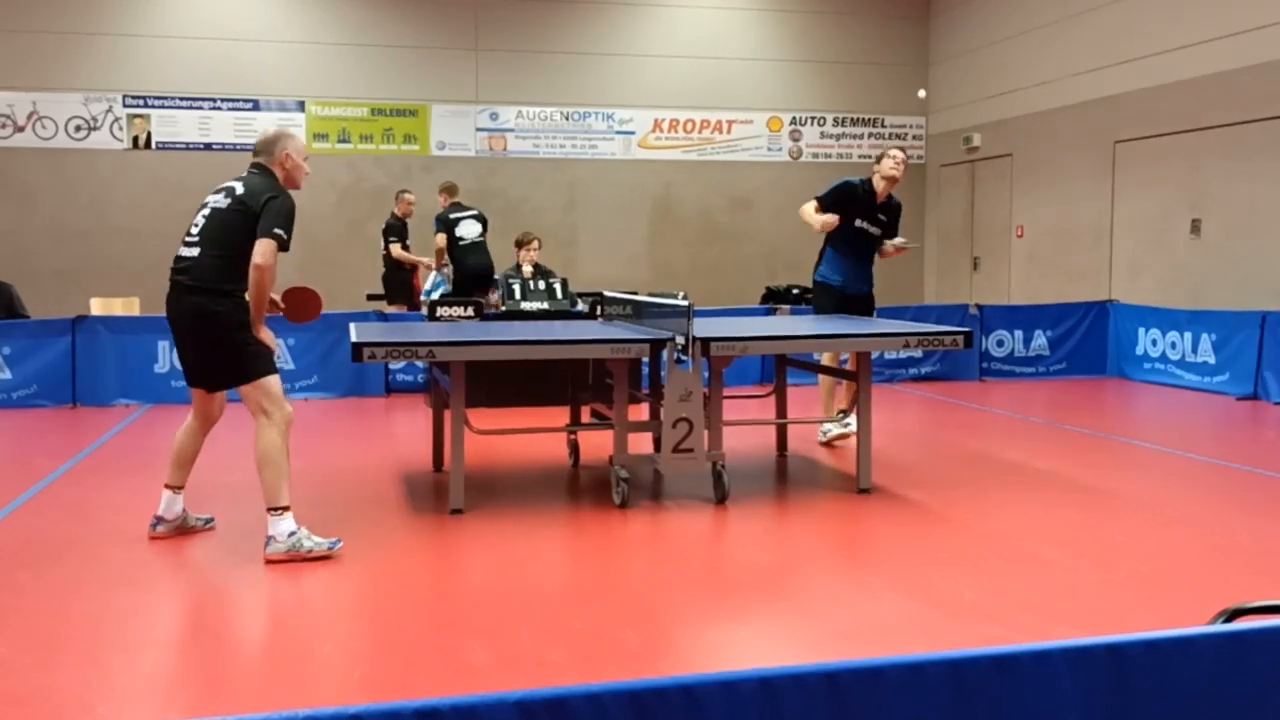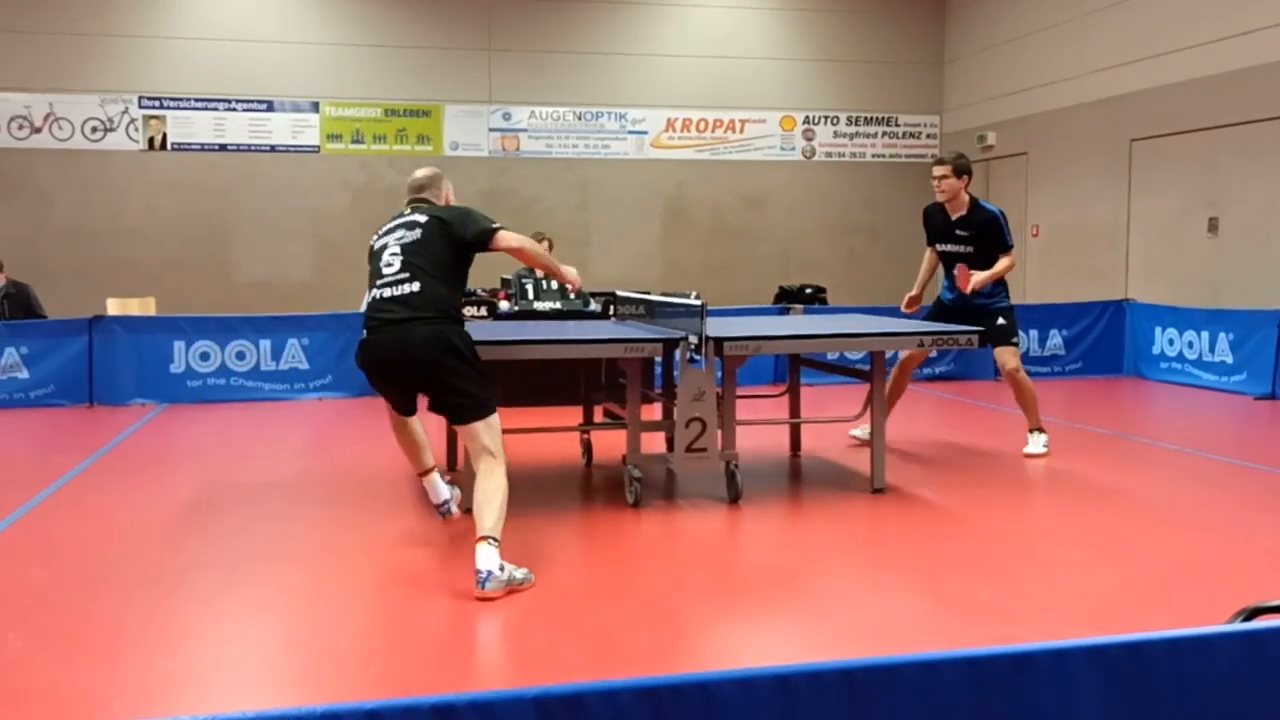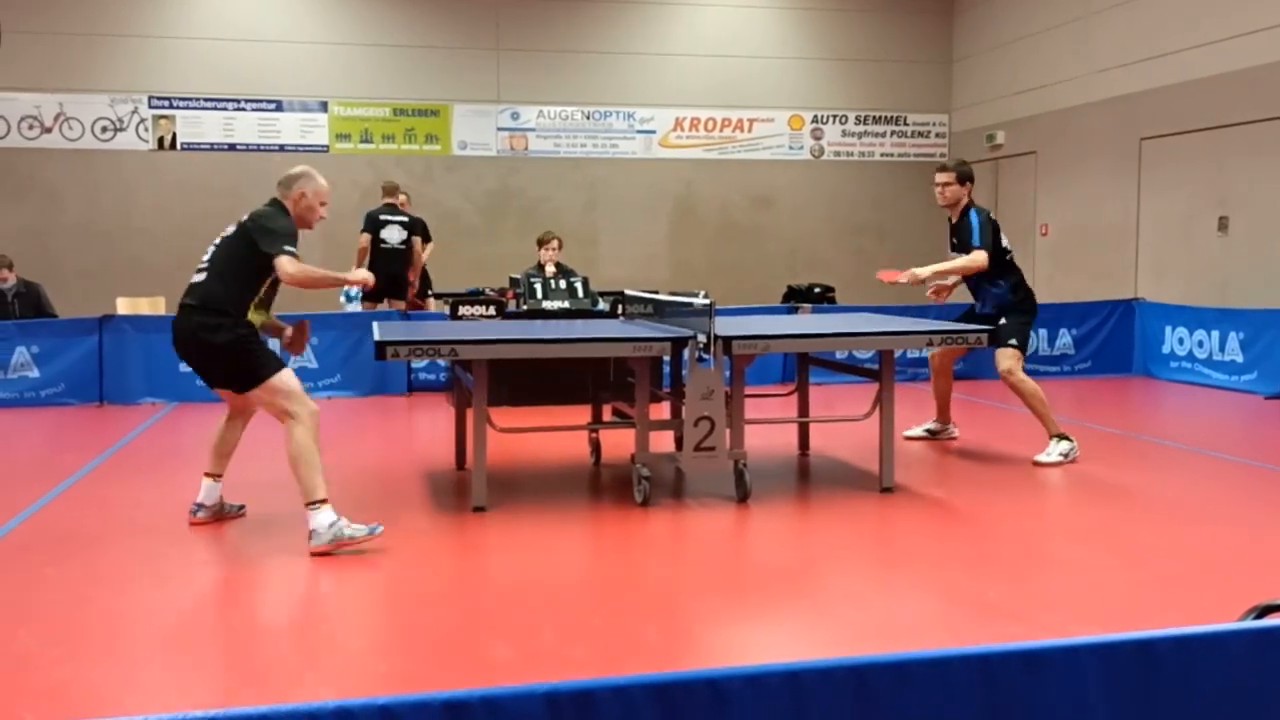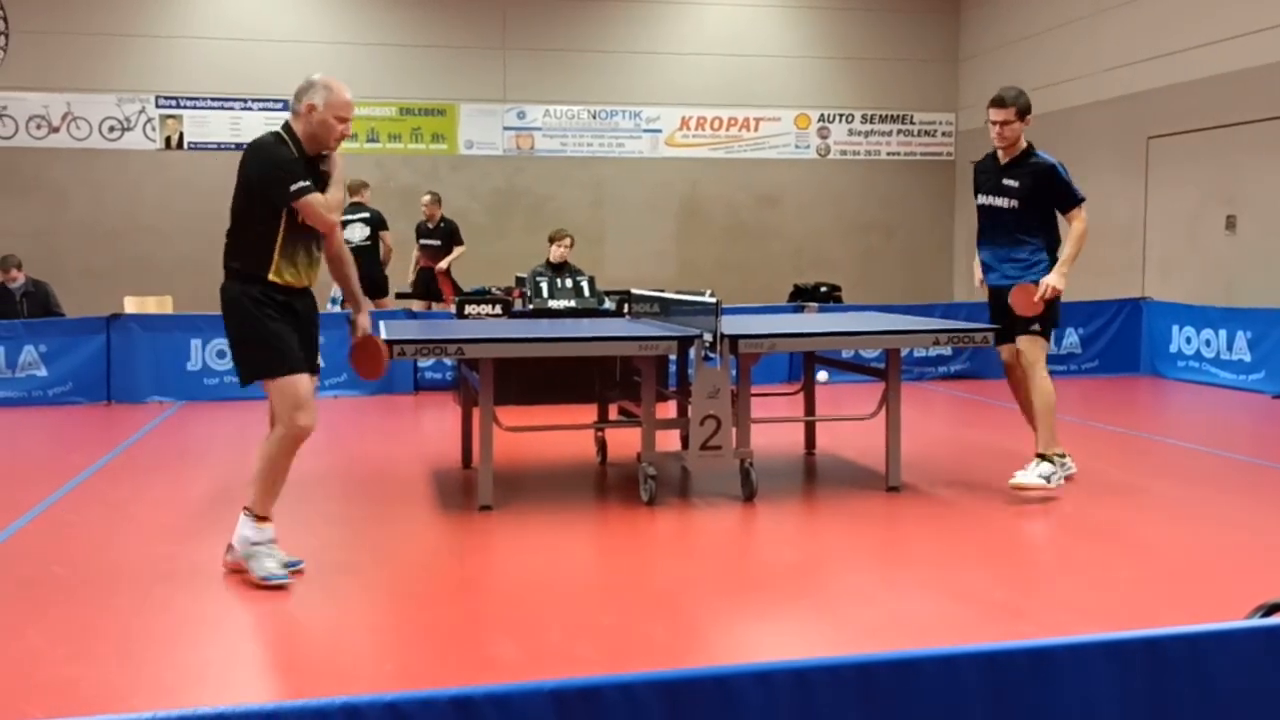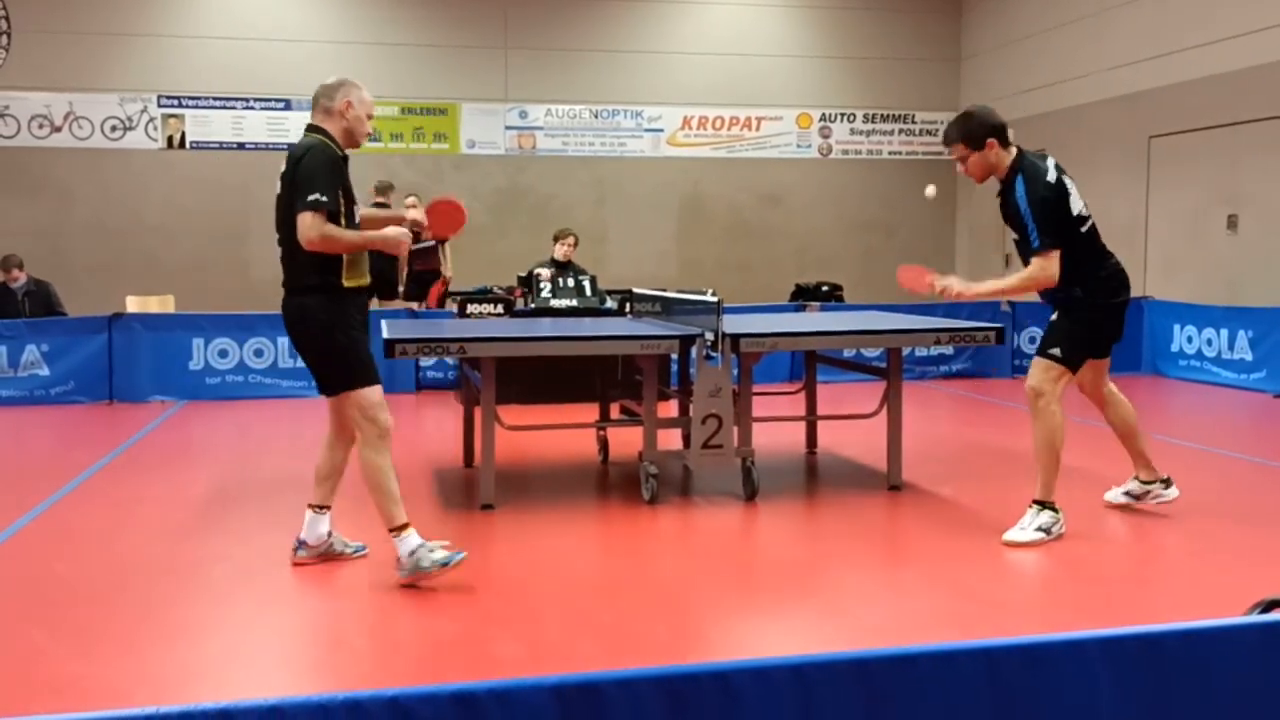
dt=1s
person 1, frame 1
left shoulder: (229, 190)
right shoulder: (276, 198)
right elbow: (261, 263)
left wrist: (258, 298)
right wrist: (258, 324)
left hip: (184, 304)
right hip: (215, 310)
left knee: (206, 411)
right knee: (274, 412)
left ankle: (169, 512)
right ankle: (282, 532)
person 1, frame 2
left shoulder: (381, 237)
right shoulder: (450, 218)
right elbow: (513, 243)
right wrist: (559, 272)
left hip: (379, 347)
right hip: (438, 343)
left knee: (400, 411)
right knee: (489, 457)
left ankle: (438, 492)
right ankle: (489, 565)
person 1, frame 3
left shoulder: (259, 225)
right shoulder: (277, 224)
right elbow: (290, 272)
left wrist: (278, 331)
right wrist: (349, 278)
left hip: (198, 329)
right hip: (218, 334)
left knee: (243, 405)
right knee: (301, 414)
left ankle: (207, 500)
right ankle: (323, 522)
person 1, frame 4
left shoulder: (317, 164)
right shoulder: (268, 153)
left elbow: (333, 242)
right elbow: (324, 220)
left wrist: (359, 308)
right wrist: (336, 174)
left hip: (297, 302)
right hip: (256, 301)
left knee: (287, 426)
right knee: (296, 421)
left ankle: (251, 537)
right ankle: (256, 536)
person 1, frame 5
left shoulder: (317, 156)
right shoulder: (318, 156)
right elbow: (312, 235)
left wrist: (393, 220)
right wrist: (385, 238)
left hip: (328, 306)
right hip: (324, 309)
left knee: (347, 425)
right knee: (375, 424)
left ankle: (314, 534)
right ankle: (406, 546)
person 2, frame 1
left shoulder: (894, 208)
right shoulder: (849, 188)
left elbow: (883, 250)
right elbow: (809, 207)
left wrist: (896, 247)
right wrist: (817, 218)
left hip: (862, 289)
right hip: (830, 283)
right knee: (832, 349)
left ankle: (845, 413)
right ankle: (828, 422)
person 2, frame 2
left shoulder: (990, 216)
right shoulder: (931, 214)
left elbow: (1008, 259)
left wrist: (985, 276)
right wrist: (917, 290)
left hip: (991, 303)
right hip: (950, 302)
left knee: (1010, 367)
right knee: (908, 358)
left ankle: (1036, 431)
person 2, frame 3
left shoulder: (975, 219)
right shoulder: (956, 221)
left elbow: (980, 261)
left wrist: (929, 270)
right wrist: (948, 281)
left hip: (1012, 306)
right hip: (984, 307)
left knee: (1008, 370)
right knee: (939, 357)
left ankle: (1062, 440)
right ankle: (943, 424)
person 2, frame 4
left shoulder: (1046, 168)
right shoulder: (982, 168)
left elbow: (1078, 219)
left wrist: (1059, 270)
right wrist: (979, 261)
left hip: (1035, 280)
right hip: (999, 283)
left knee: (1032, 361)
right knee: (1012, 369)
left ankle: (1047, 462)
right ankle: (1052, 455)
person 2, frame 5
left shoulder: (1025, 191)
right shoulder: (1036, 164)
left elbow: (1046, 274)
right elbow: (1066, 225)
left wrist: (975, 289)
left hip: (1087, 298)
right hip: (1102, 289)
left knee: (1042, 389)
right knee: (1096, 384)
left ankle: (1046, 511)
right ankle: (1150, 479)
